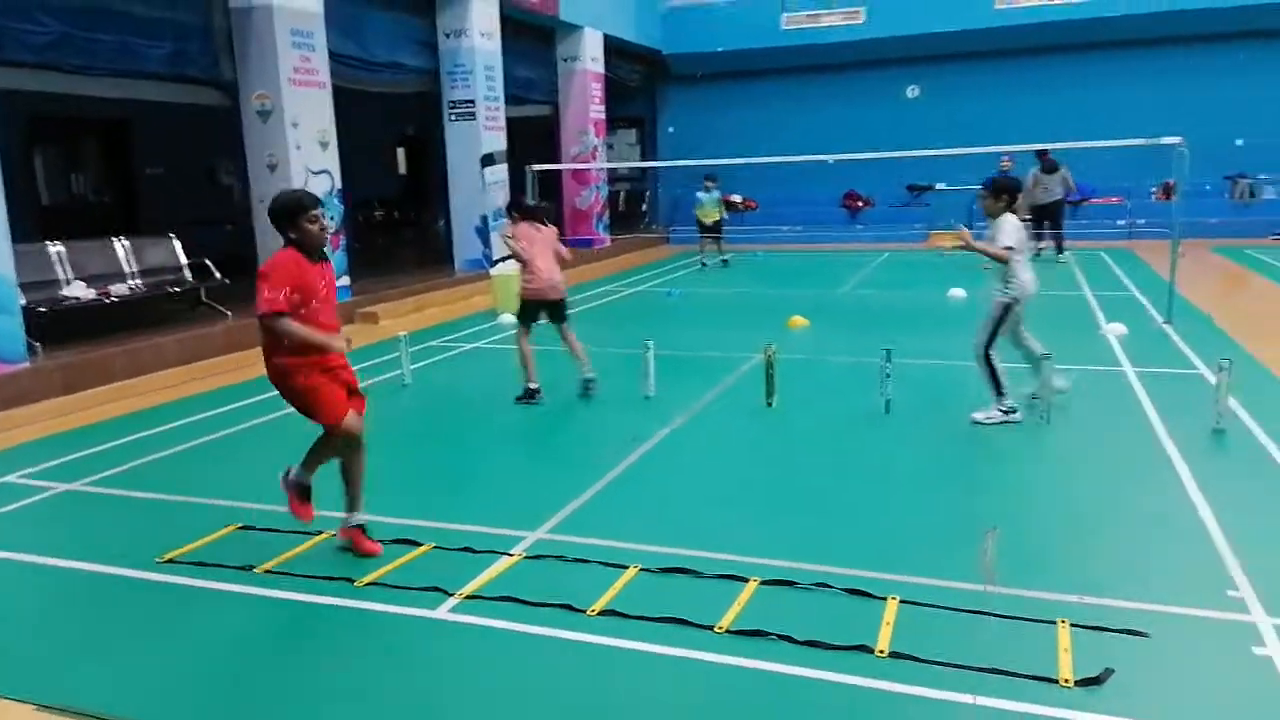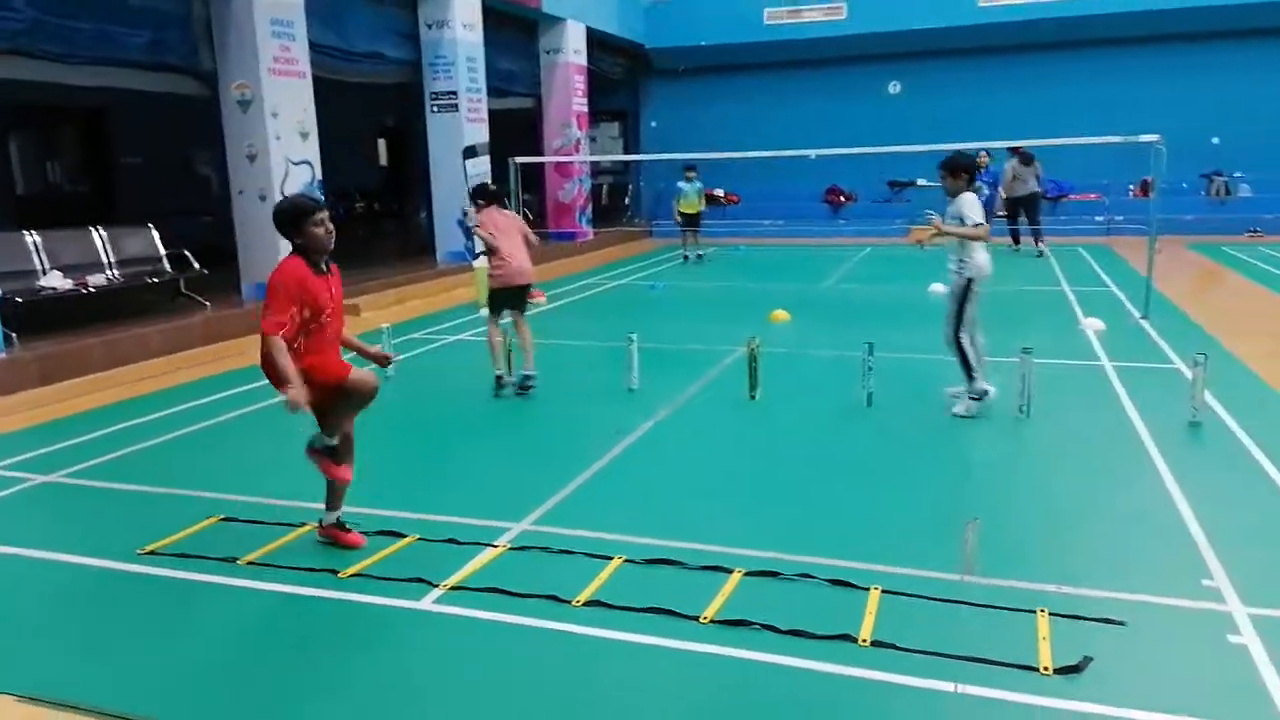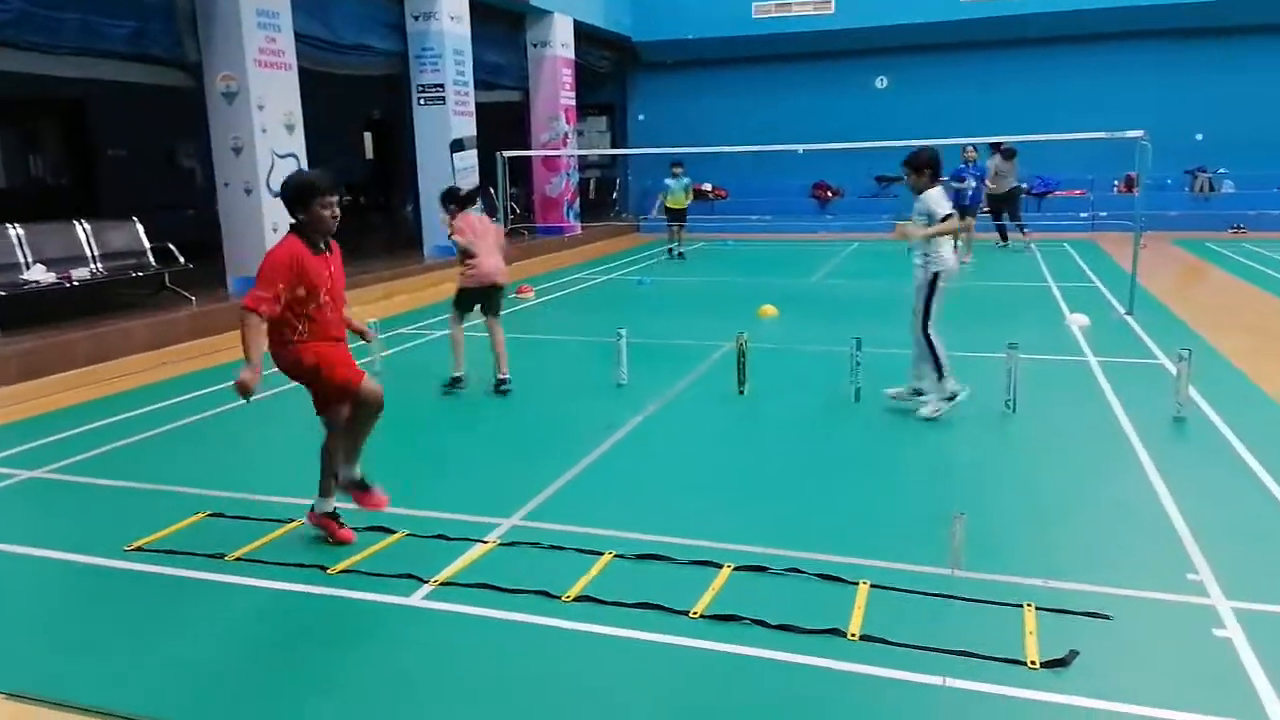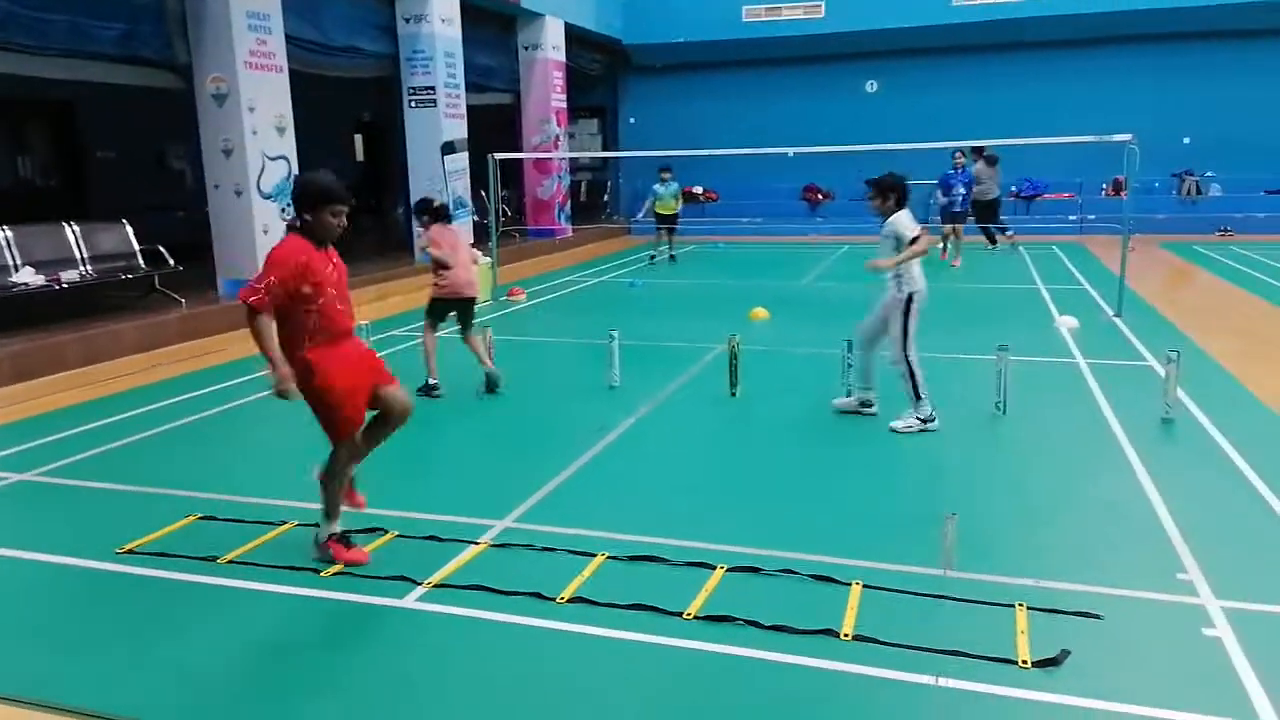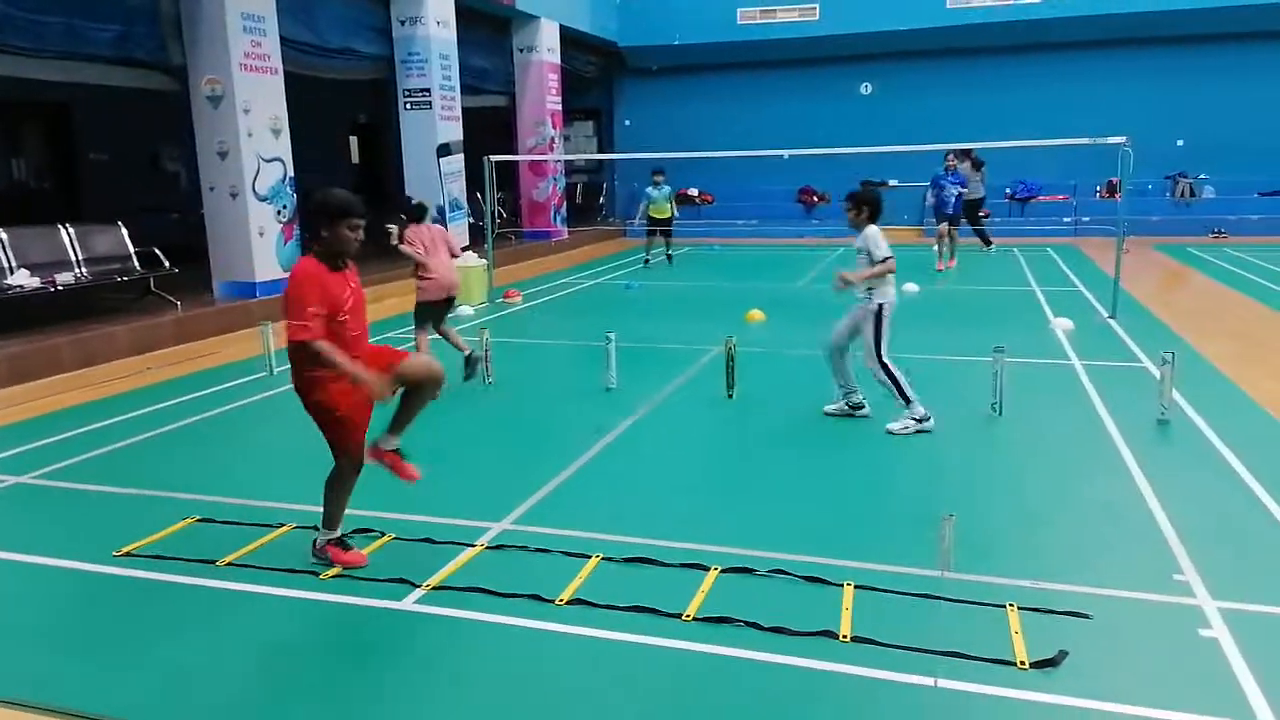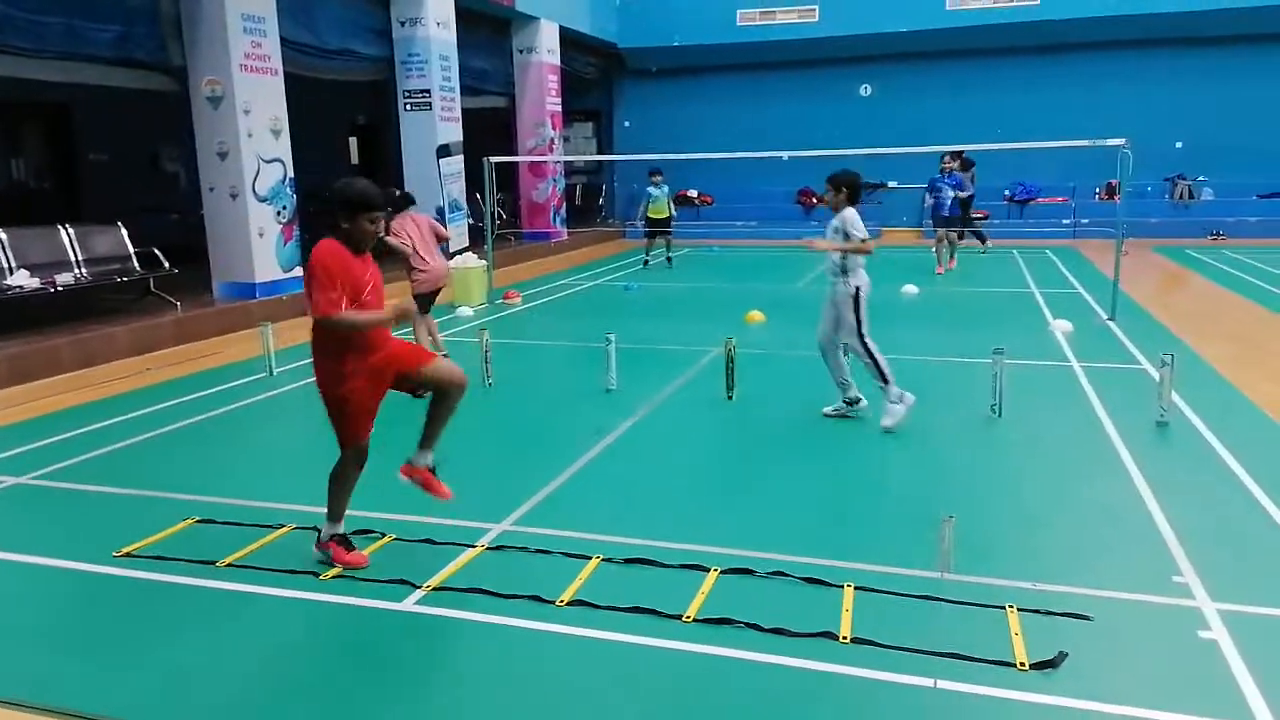
dt=0.1s
person 1, frame 1
left shoulder: (321, 263)
right shoulder: (282, 265)
right elbow: (272, 319)
left wrist: (335, 341)
right wrist: (324, 343)
left hip: (328, 360)
right hip: (296, 366)
left knee: (354, 436)
right knee: (348, 431)
left ankle: (353, 525)
right ankle: (300, 477)
person 1, frame 2
left shoulder: (330, 269)
right shoulder: (290, 276)
right elbow: (274, 337)
left wrist: (365, 349)
right wrist: (291, 387)
left hip: (326, 360)
right hip: (298, 366)
left knee: (345, 439)
right knee: (361, 387)
left ankle: (331, 521)
right ankle: (321, 443)
person 1, frame 3
left shoulder: (331, 248)
right shoulder: (286, 255)
right elbow: (255, 312)
left wrist: (353, 324)
right wrist: (253, 367)
left hip: (330, 344)
right hip: (302, 349)
left knee: (340, 425)
right knee: (371, 394)
left ankle: (323, 509)
right ankle: (350, 475)
person 1, frame 4
left shoulder: (326, 248)
right shoulder: (289, 253)
right elbow: (256, 306)
right wrist: (280, 369)
left hip: (346, 349)
right hip: (315, 359)
left knee: (400, 409)
right knee: (349, 443)
left ankle: (342, 472)
right ankle: (330, 533)
person 1, frame 5
left shoulder: (345, 264)
right shoulder: (308, 275)
right elbow: (307, 342)
right wrist: (360, 376)
left hip: (364, 359)
right hip: (330, 379)
left knee: (432, 372)
right knee: (351, 460)
left ankle: (387, 444)
right ankle: (327, 540)
person 1, frame 6
left shoulder: (362, 252)
right shoulder: (327, 255)
right elbow: (331, 319)
right wrist: (389, 314)
left hip: (382, 351)
right hip: (347, 369)
left knee: (454, 380)
right knee: (356, 452)
left ankle: (421, 461)
right ankle: (331, 537)
person 2, frame 1
left shoulder: (1005, 224)
right shoulder: (1003, 222)
left elbow: (1004, 257)
right elbow: (994, 250)
left wrist: (972, 244)
right wrist: (971, 244)
left hip: (1012, 291)
right hip: (1020, 288)
left knee: (984, 346)
right knee: (1017, 335)
left ankle: (1005, 407)
right ankle: (1048, 380)
person 2, frame 2
left shoulder: (966, 201)
right shoulder: (962, 200)
left elbow: (981, 233)
left wrist: (947, 230)
right wrist: (942, 232)
left hip: (968, 271)
right hip: (964, 271)
left knee: (956, 333)
right knee: (968, 329)
left ankle: (977, 391)
right ankle: (978, 383)
person 2, frame 3
left shoulder: (932, 196)
right shoulder: (928, 196)
left elbow: (953, 225)
right elbow: (936, 226)
left wrist: (922, 232)
right wrist: (913, 232)
left hip: (934, 266)
right hip: (929, 265)
left knee: (923, 329)
right knee: (921, 327)
left ankle: (947, 389)
right ankle: (918, 386)
person 2, frame 4
left shoulder: (899, 220)
right shoulder: (897, 220)
left elbow: (924, 245)
right elbow: (916, 245)
left wrist: (893, 261)
right wrist: (883, 264)
left hip: (906, 291)
right hip: (897, 291)
left knee: (900, 352)
right knee: (866, 339)
left ankle: (924, 414)
right ankle: (865, 398)
person 2, frame 5
left shoulder: (871, 234)
right shoulder: (865, 235)
left elbow: (889, 267)
left wrist: (859, 276)
right wrist: (852, 279)
left hip: (876, 302)
right hip: (865, 302)
left knee: (877, 360)
right knee: (835, 345)
left ankle: (918, 414)
right ankle: (854, 401)
person 2, frame 6
left shoulder: (848, 216)
right shoulder: (838, 218)
left elbow: (867, 246)
left wrist: (835, 246)
right wrist: (827, 245)
left hip: (851, 286)
right hip: (838, 285)
left knee: (858, 343)
right knee: (826, 341)
left ankle: (896, 396)
right ankle: (850, 398)
person 3, frame 1
left shoulder: (518, 230)
right shoulder: (546, 230)
left elbow: (524, 257)
right elbow: (565, 257)
left wrist: (508, 239)
left hip: (534, 286)
right hip: (556, 285)
left knee: (523, 335)
right knee: (565, 332)
left ankle: (532, 387)
right ankle: (587, 373)
person 3, frame 2
left shoulder: (484, 217)
right shoulder: (512, 215)
left elbow: (494, 244)
right elbow: (533, 241)
left wrist: (476, 229)
left hip: (503, 274)
right hip: (524, 272)
left knee: (493, 323)
right knee: (520, 322)
left ankle: (500, 373)
right ankle: (527, 374)
person 3, frame 3
left shoulder: (459, 222)
right shoulder: (483, 219)
left elbow: (472, 249)
right elbow: (501, 244)
left wrist: (453, 235)
left hip: (475, 275)
right hip: (497, 273)
left knee: (456, 322)
right knee: (494, 324)
left ankle: (457, 376)
right ankle: (503, 377)
person 3, frame 4
left shoulder: (433, 233)
right shoulder: (453, 231)
left elbow: (448, 262)
right elbow: (473, 258)
left wrist: (425, 248)
left hip: (448, 285)
right hip: (469, 285)
left knee: (429, 330)
right knee: (469, 334)
left ankle: (432, 383)
right ankle: (489, 371)
person 3, frame 5
left shoulder: (409, 233)
right shoulder: (438, 229)
left elbow: (423, 261)
right elbow: (456, 253)
left wrist: (399, 245)
left hip: (431, 286)
right hip: (450, 283)
left knee: (421, 332)
right knee: (440, 326)
right ankle: (468, 354)
person 3, frame 6
left shoulder: (396, 225)
right shoulder: (423, 218)
left elbow: (408, 251)
right elbow: (446, 237)
left wrist: (386, 237)
left hip: (424, 276)
right hip: (440, 271)
left knee: (419, 324)
right knee: (425, 316)
right ankle: (441, 352)
